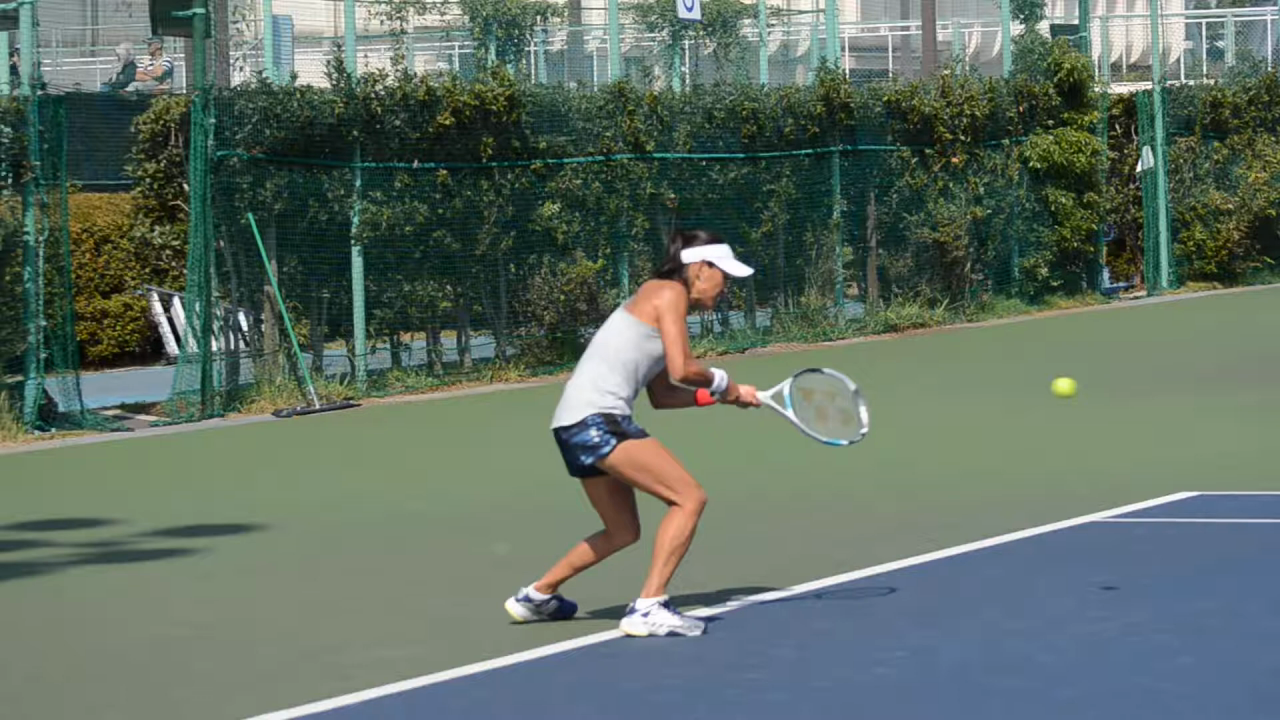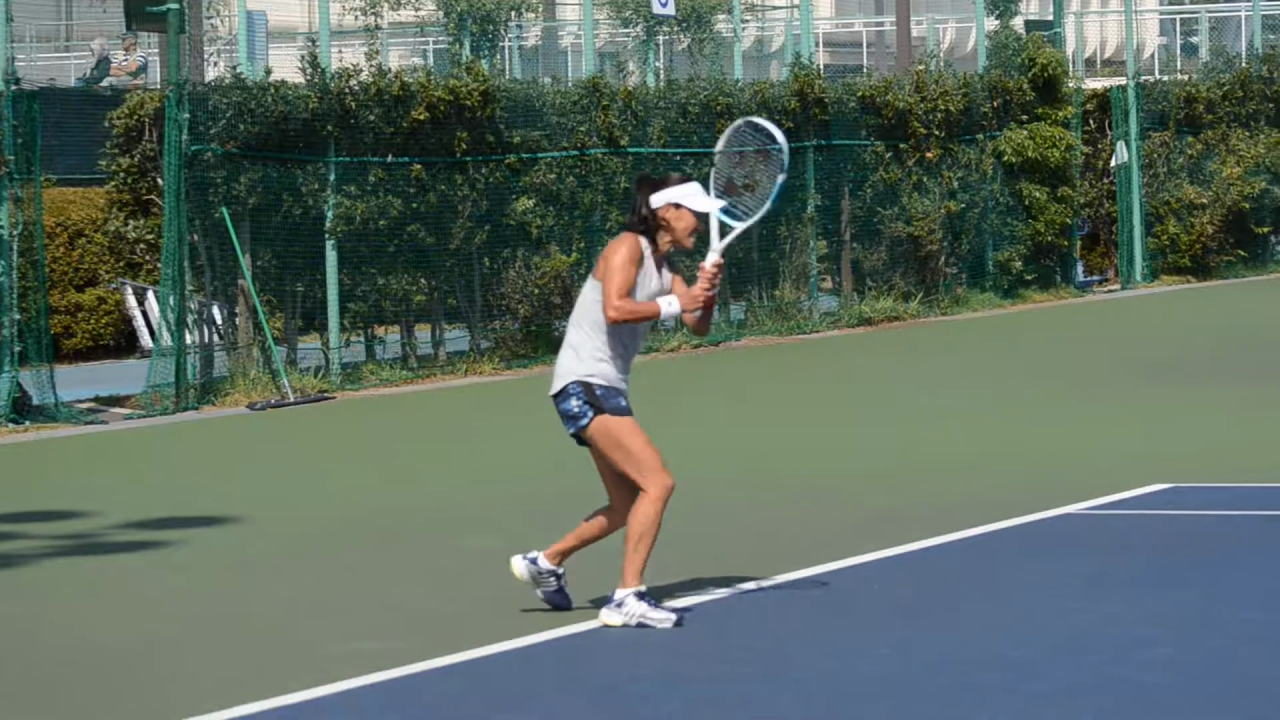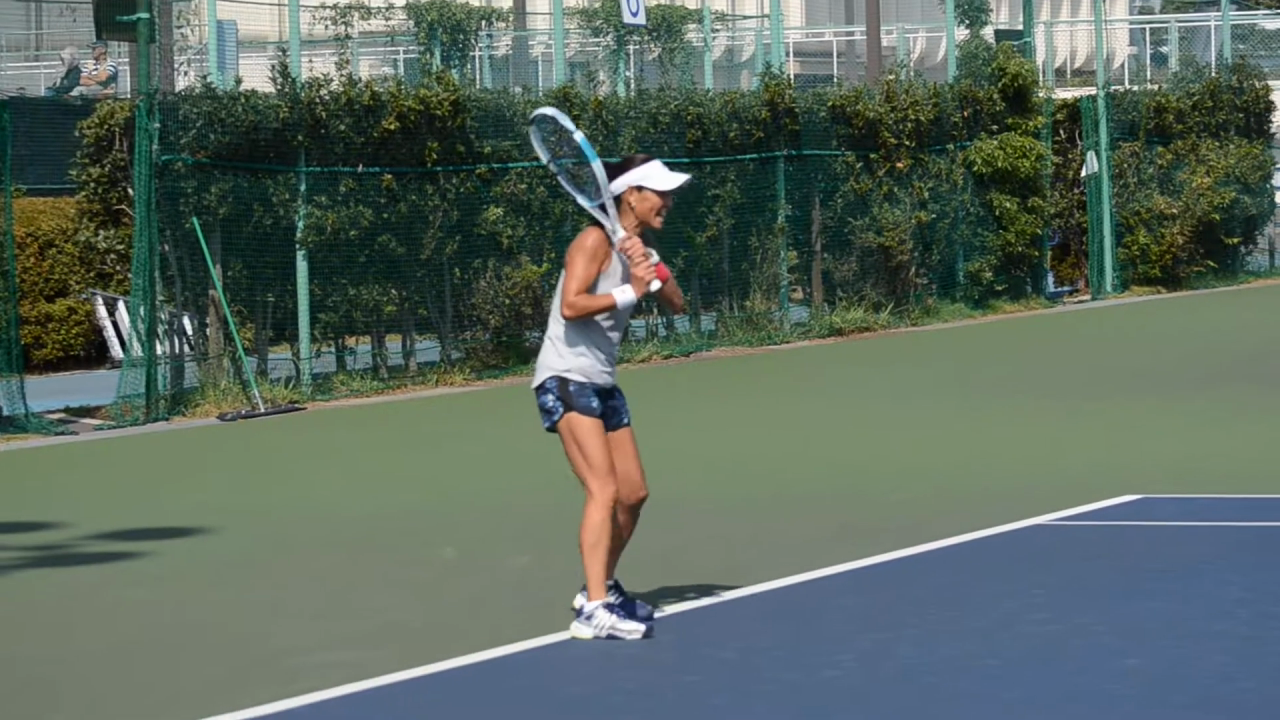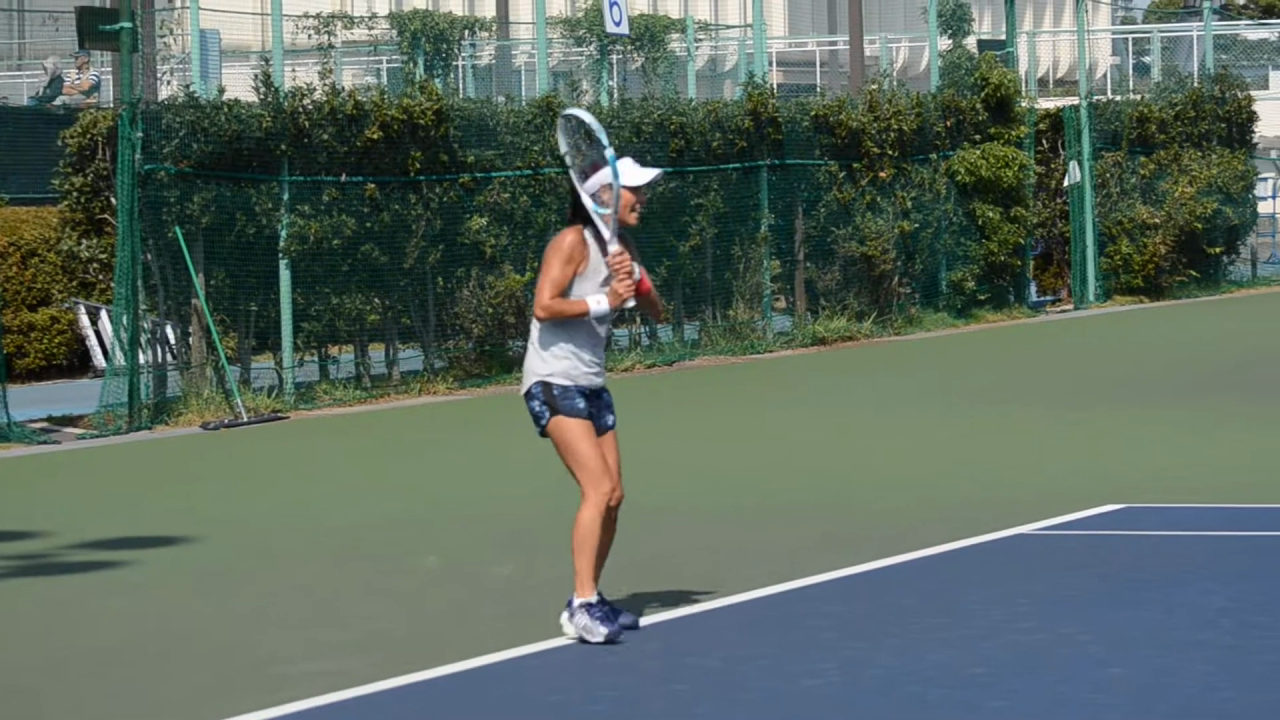
dt=0.2s
person 1, frame 1
left shoulder: (665, 310)
right shoulder: (666, 294)
left elbow: (661, 397)
right elbow: (680, 371)
left wrist: (720, 396)
right wrist: (723, 384)
left hip: (583, 424)
right hip: (596, 419)
left knee: (623, 531)
right knee: (690, 498)
left ankle: (536, 595)
right ankle: (647, 608)
person 1, frame 2
left shoulder: (663, 264)
right shoulder: (627, 247)
left elbow: (699, 326)
right elbow: (616, 310)
left wrist: (704, 291)
right wrist: (675, 304)
left hip: (608, 389)
right hip: (585, 386)
left knee: (631, 504)
right knee: (658, 484)
left ankle: (544, 561)
right ankle: (626, 599)
person 1, frame 3
left shoulder: (638, 245)
right shoulder: (594, 239)
left elbow: (677, 303)
right elbow: (570, 305)
left wrist: (650, 266)
right wrist: (630, 292)
left hip: (602, 382)
right hip: (566, 380)
left knee: (634, 493)
right knee: (603, 491)
left ankle: (601, 588)
right ankle: (595, 610)
person 1, frame 4
left shoulder: (618, 246)
right shoulder: (572, 241)
left elbow: (654, 309)
right elbow: (543, 308)
left wrist: (635, 279)
right wrist: (605, 301)
left hip: (590, 384)
right hip: (554, 384)
left knee: (611, 496)
right knee: (599, 490)
left ankle: (589, 600)
right ankle: (581, 604)
